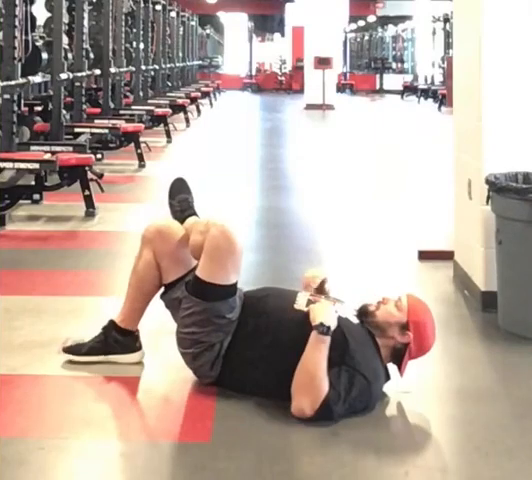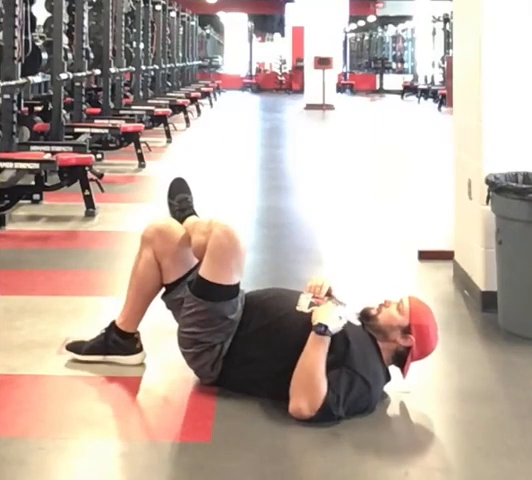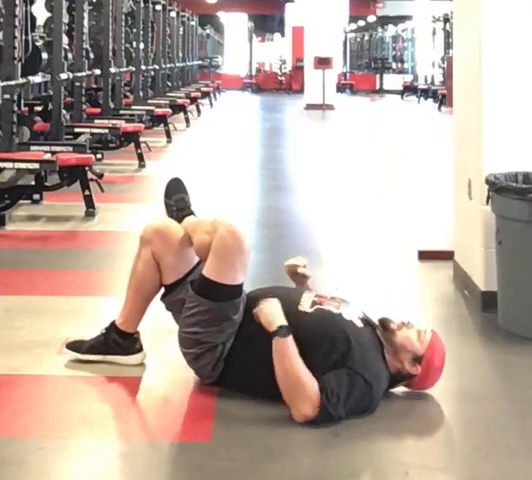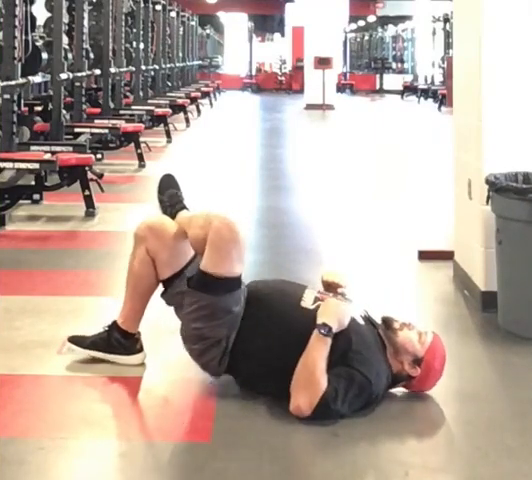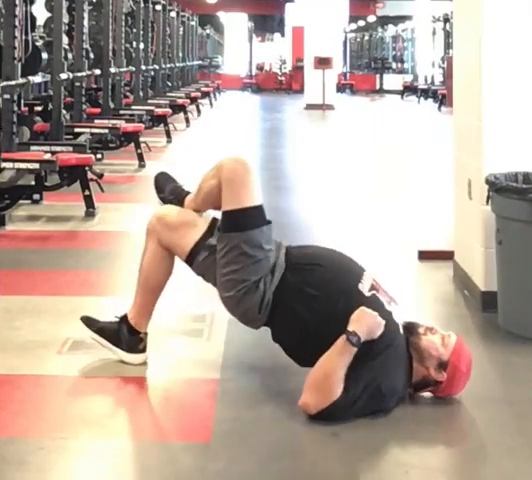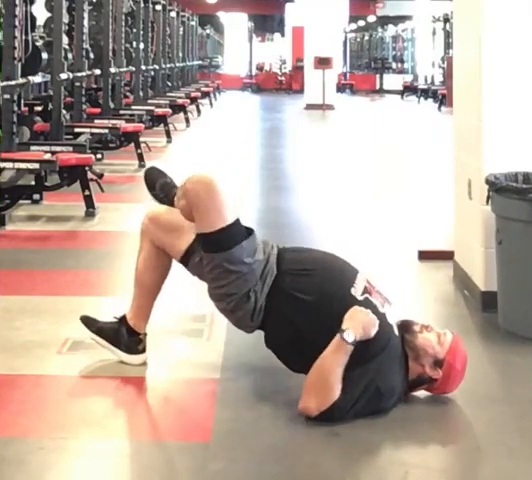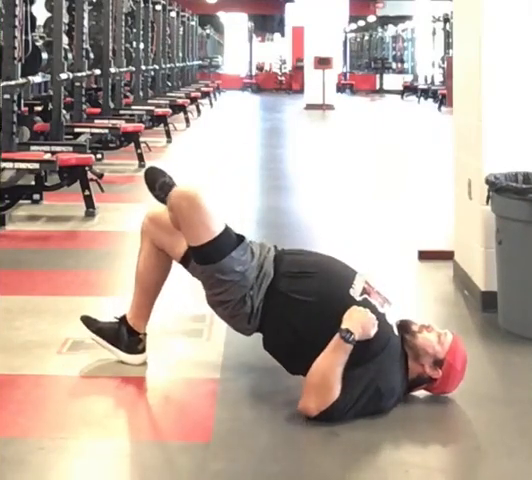
dt=0.7s
person 1, frame 1
left shoulder: (365, 374)
right shoulder: (359, 333)
left elbow: (304, 405)
left wrist: (322, 327)
right wrist: (319, 296)
left hip: (213, 349)
right hip: (236, 318)
left knee: (219, 236)
right knee: (158, 235)
left ankle: (189, 222)
right ankle: (121, 335)
person 1, frame 2
left shoulder: (365, 377)
right shoulder: (360, 333)
left elbow: (302, 406)
left wrist: (322, 330)
right wrist: (321, 297)
left hip: (215, 350)
right hip: (236, 322)
left knee: (222, 236)
right knee: (157, 235)
left ankle: (189, 221)
right ankle: (122, 339)
person 1, frame 3
left shoulder: (367, 376)
right shoulder: (364, 327)
left elbow: (304, 408)
left wrist: (279, 328)
right wrist: (304, 286)
left hip: (215, 350)
right hip: (236, 319)
left knee: (228, 237)
right knee: (156, 234)
left ankle: (187, 220)
right ankle: (122, 338)
person 1, frame 4
left shoulder: (369, 374)
right shoulder: (369, 330)
left elbow: (303, 404)
left wrist: (326, 328)
right wrist: (330, 292)
left hip: (222, 334)
right hip: (243, 311)
left knee: (223, 231)
right knee: (152, 231)
left ankle: (181, 216)
right ankle: (123, 338)
person 1, frame 5
left shoulder: (387, 378)
right shoulder: (394, 336)
left elbow: (313, 402)
left wrist: (354, 336)
left hip: (258, 286)
right hip: (280, 266)
left knee: (235, 169)
right knee: (162, 223)
left ankle: (189, 204)
right ankle: (132, 333)
person 1, frame 6
left shoulder: (385, 376)
right shoulder: (389, 331)
left elbow: (313, 405)
left wrist: (348, 336)
left hip: (253, 291)
right hip: (271, 266)
left knee: (201, 187)
right knee: (155, 224)
left ankle: (178, 198)
right ankle: (131, 334)
person 1, frame 7
left shoulder: (385, 378)
right shoulder: (387, 331)
left elbow: (313, 405)
left wrist: (348, 336)
left hip: (250, 295)
right hip: (268, 266)
left knee: (186, 201)
right knee: (156, 225)
right ankle: (131, 334)
